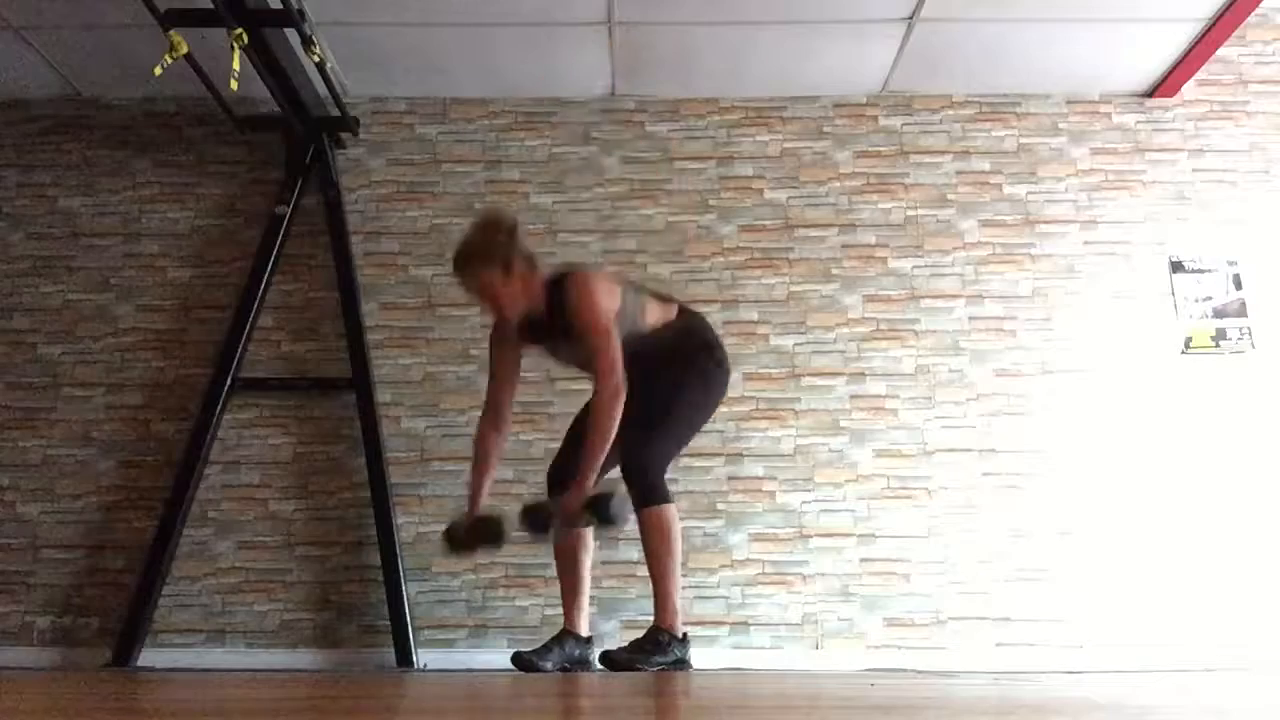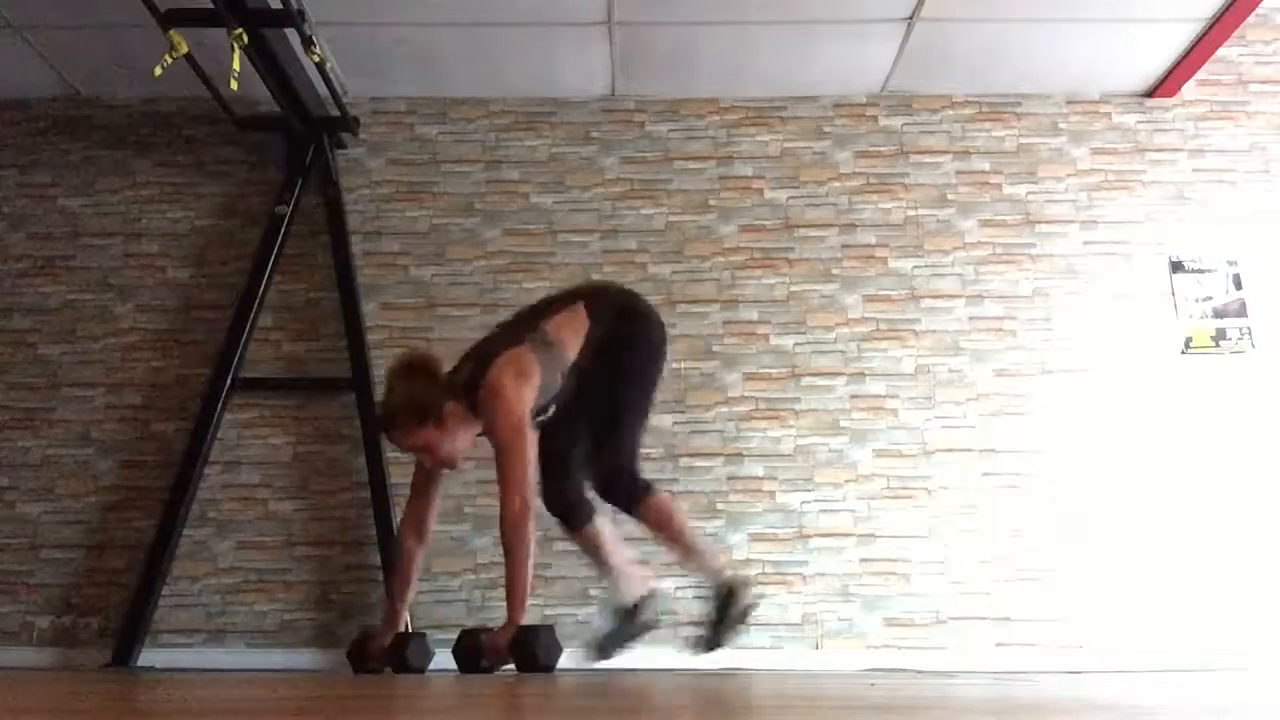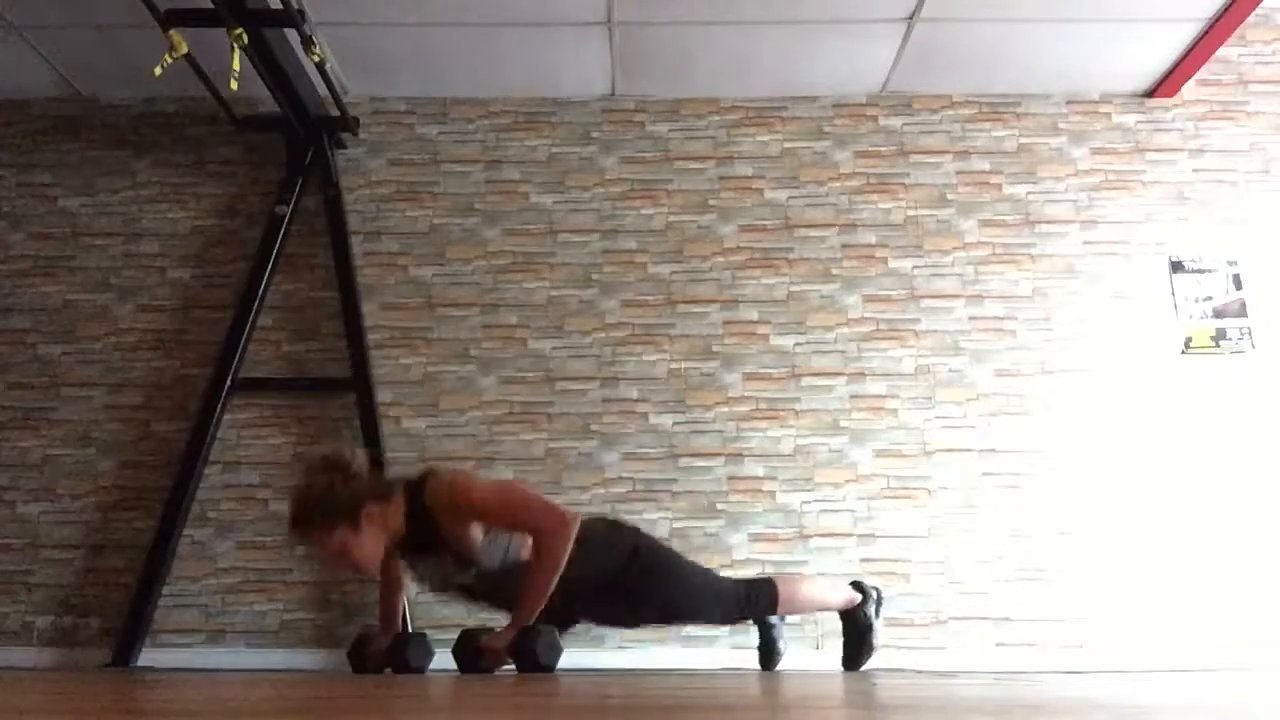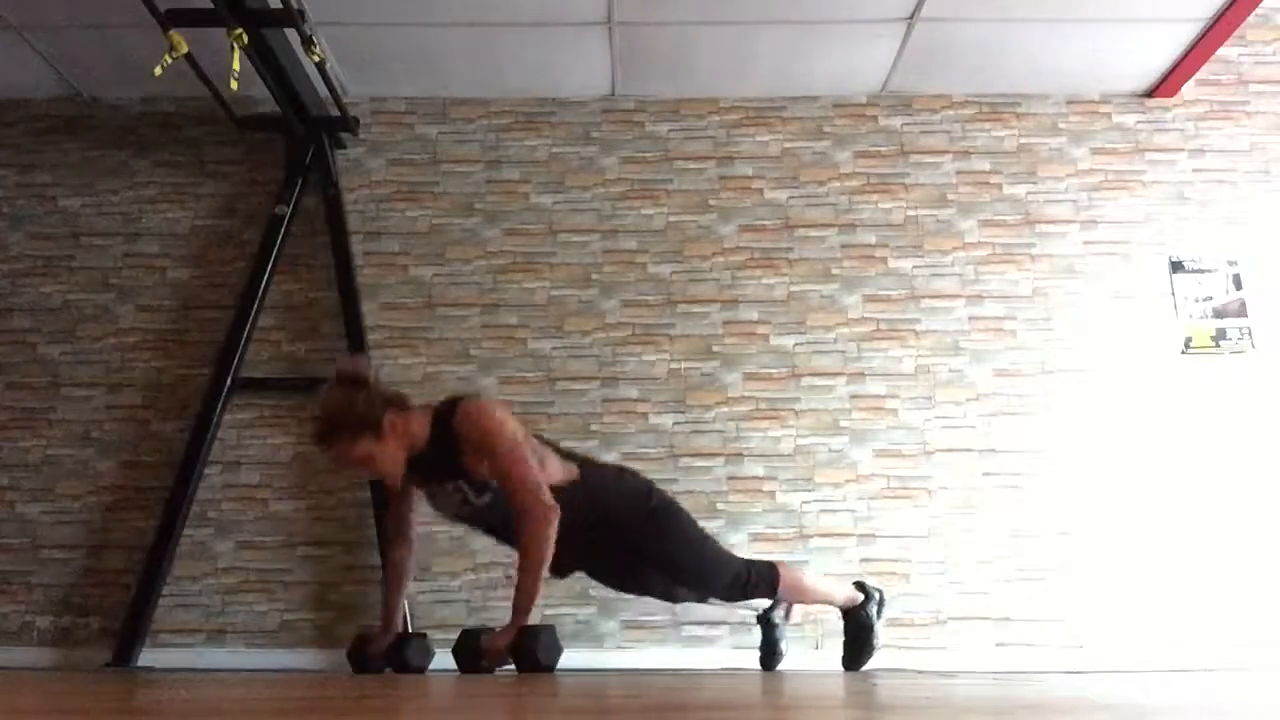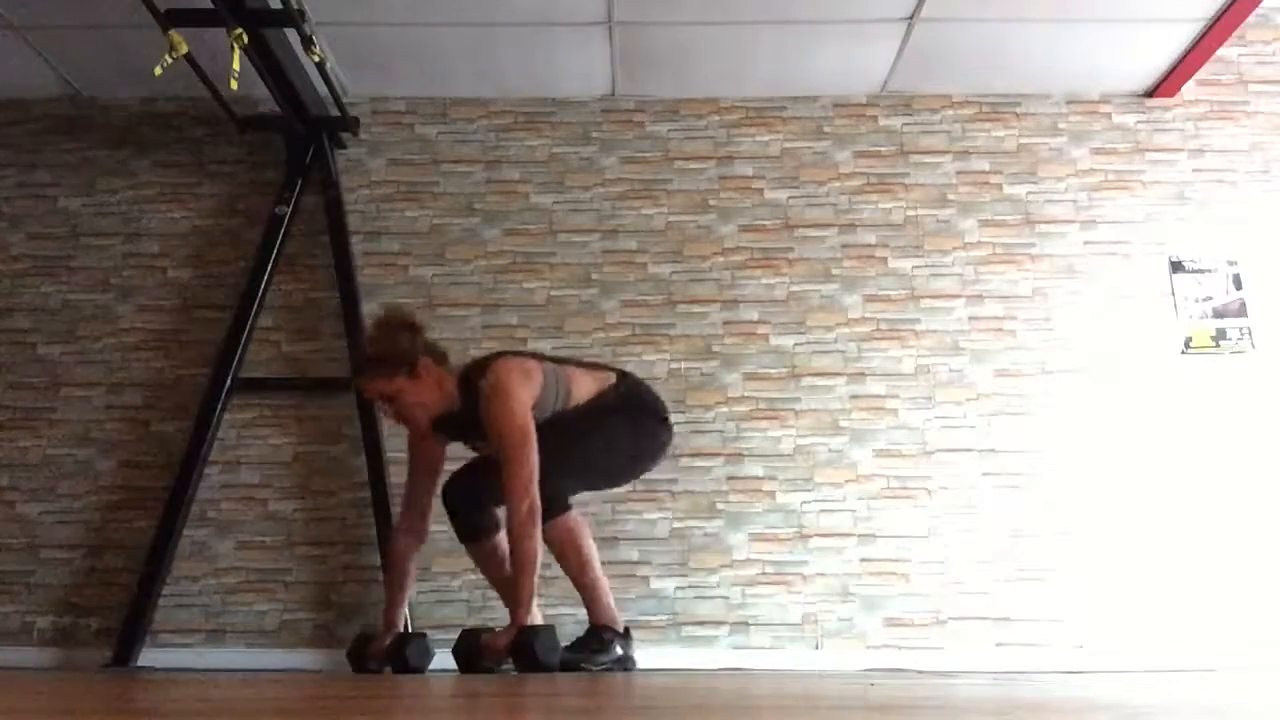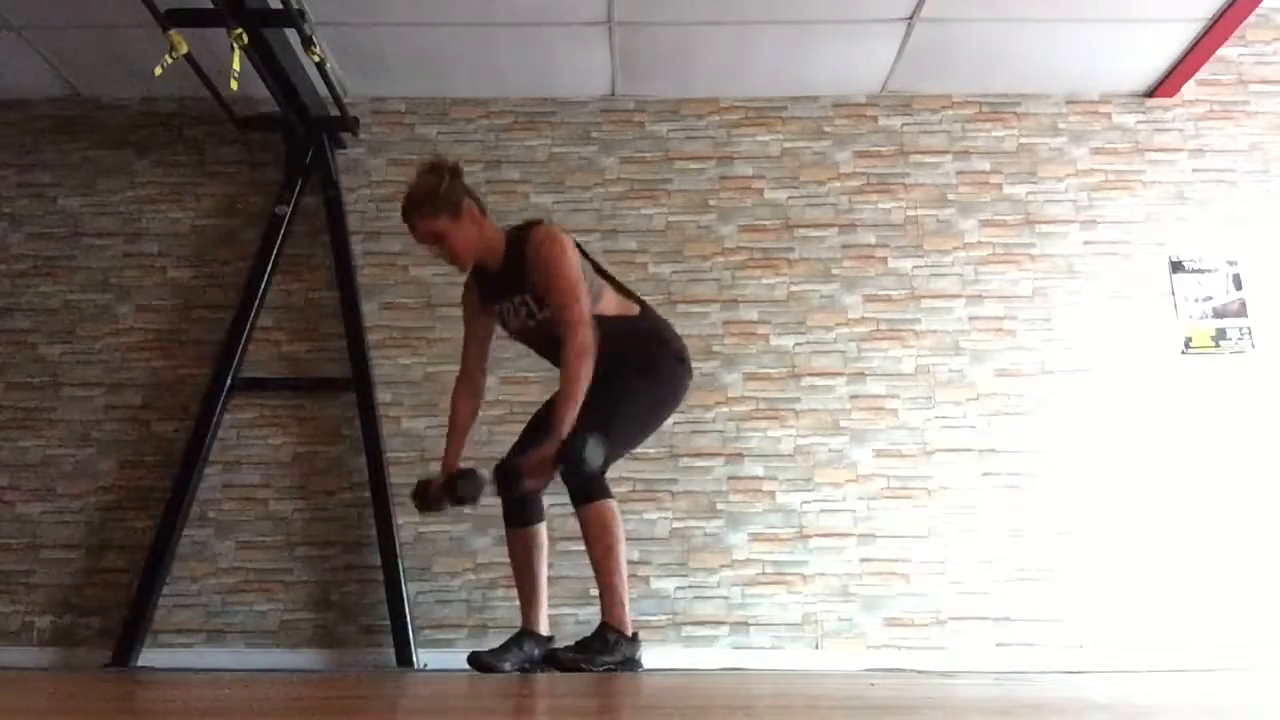
dt=0.5s
person 1, frame 1
left shoulder: (579, 293)
right shoulder: (511, 324)
left elbow: (613, 387)
right elbow: (493, 420)
left wrist: (586, 482)
right wrist: (474, 506)
left hip: (692, 362)
right hip: (643, 375)
left knee: (640, 456)
right knee: (565, 477)
left ankle: (670, 638)
right ankle: (575, 637)
person 1, frame 2
left shoulder: (497, 392)
right shoulder: (448, 408)
left elbow: (516, 509)
right elbow: (415, 525)
left wrist: (514, 623)
right wrist: (392, 623)
right hip: (600, 360)
right knee: (561, 491)
left ankle: (726, 588)
right ankle: (635, 599)
person 1, frame 3
left shoulder: (445, 496)
right shoulder: (389, 522)
left elbow: (558, 524)
right elbow: (391, 587)
left wrist: (521, 624)
right wrist: (387, 637)
left hip: (612, 564)
right hip: (579, 588)
left knee: (735, 599)
left ankle: (857, 599)
right ankle: (763, 625)
person 1, frame 4
left shoulder: (473, 421)
right shoulder: (408, 457)
left elbow: (540, 513)
right elbow: (400, 541)
left wrist: (517, 626)
right wrist: (389, 629)
left hip: (620, 511)
right hip: (585, 539)
left knee: (734, 581)
right knee: (702, 587)
left ankle: (859, 600)
right ankle: (772, 612)
person 1, frame 5
left shoulder: (498, 387)
right shoulder: (432, 425)
left elbow: (526, 506)
right elbow: (410, 528)
left wrist: (515, 619)
right wrist: (391, 626)
left hip: (635, 418)
right hip: (582, 431)
left knee: (533, 485)
right knee: (464, 494)
left ankle: (612, 637)
person 1, frame 6
left shoulder: (544, 246)
right shoulder: (478, 288)
left elbow: (581, 345)
right elbow: (470, 379)
left wrist: (555, 442)
right wrist: (449, 467)
left hip: (652, 361)
right hip: (597, 375)
left knee: (577, 461)
right knee: (514, 477)
left ankle: (619, 636)
right ankle: (535, 635)
